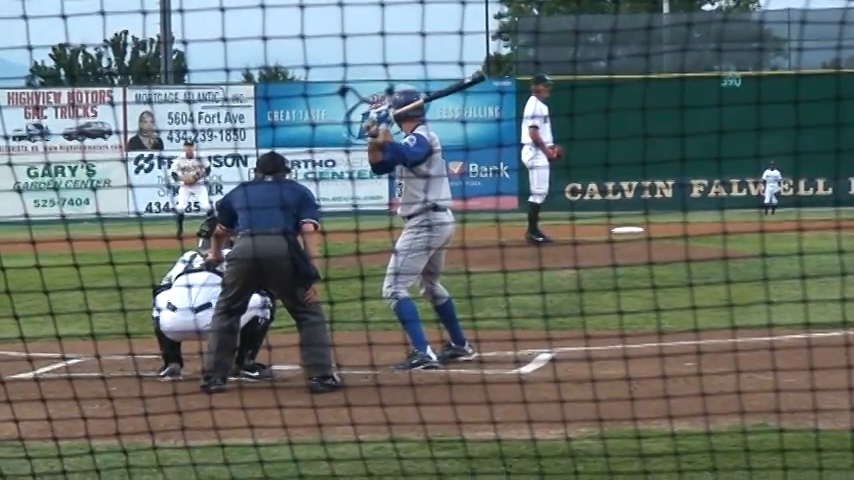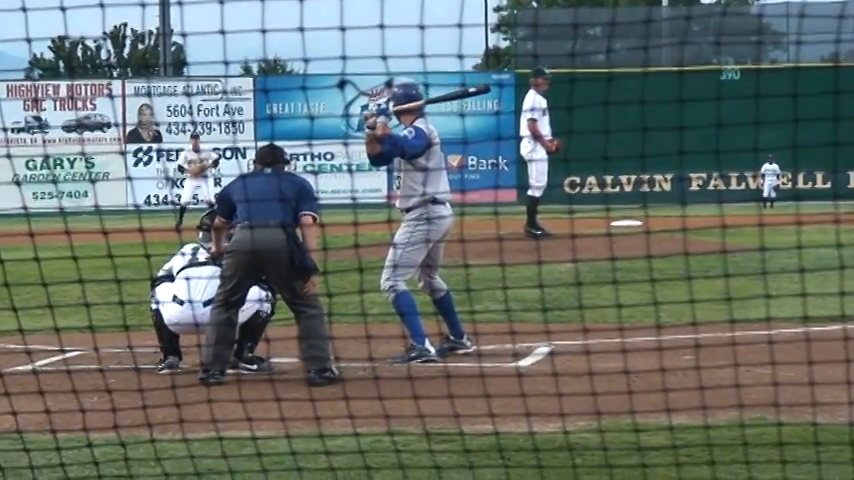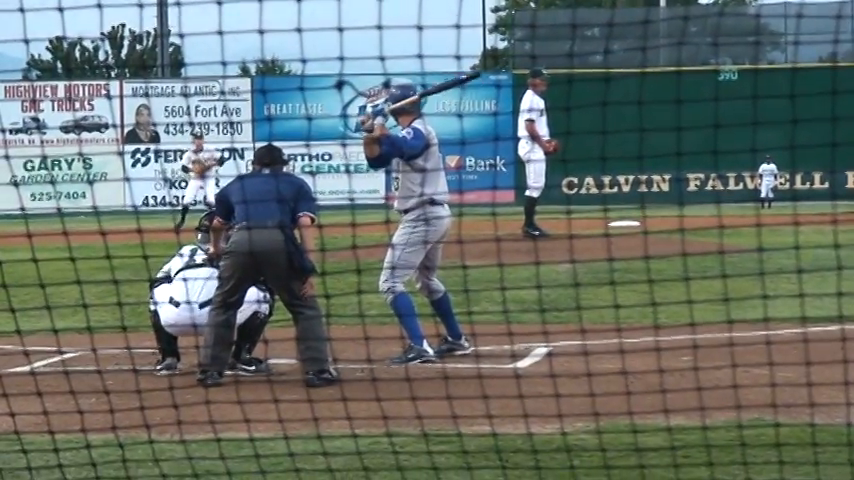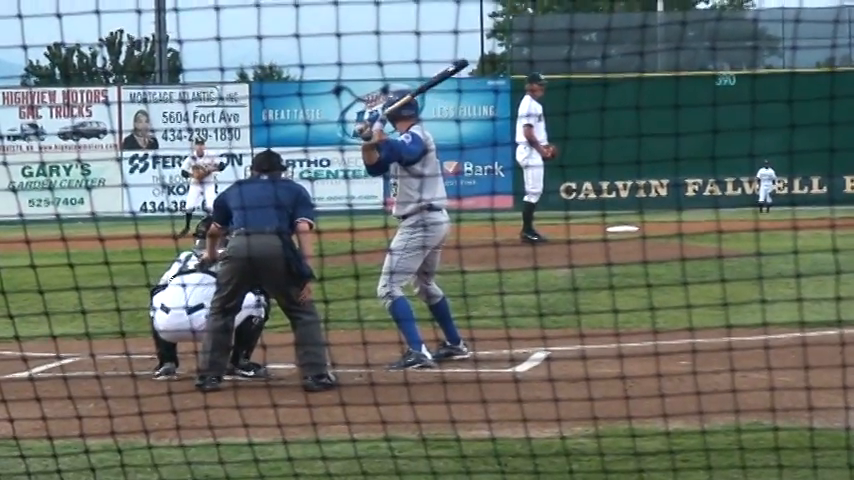
dt=0.2s
person 1, frame 1
left shoulder: (422, 138)
right shoulder: (413, 140)
left elbow: (401, 156)
right elbow: (379, 166)
left wrist: (384, 131)
right wrist: (374, 139)
left hip: (424, 223)
right hip: (438, 221)
left knee: (394, 288)
right knee: (430, 284)
left ankle: (423, 353)
right ankle: (460, 345)
person 1, frame 2
left shoulder: (420, 130)
right shoulder: (410, 134)
left elbow: (399, 148)
right elbow: (377, 157)
left wrist: (382, 124)
right wrist: (372, 131)
left hip: (423, 217)
right hip: (436, 214)
left knee: (392, 281)
right knee: (429, 278)
left ankle: (421, 346)
right ankle: (458, 338)
person 1, frame 3
left shoulder: (419, 131)
right shoulder: (409, 134)
left elbow: (398, 147)
right elbow: (376, 160)
left wrist: (379, 125)
right wrist: (369, 133)
left hip: (421, 217)
right hip: (434, 215)
left knee: (390, 282)
right knee: (427, 279)
left ankle: (419, 347)
right ankle: (456, 339)
person 1, frame 4
left shoulder: (416, 137)
right shoulder: (407, 140)
left elbow: (396, 152)
right elbow: (375, 167)
left wrist: (377, 130)
right wrist: (367, 140)
left hip: (420, 222)
right hip: (433, 220)
left knee: (388, 287)
right knee: (425, 283)
left ankle: (418, 351)
right ankle: (455, 344)
person 2, frame 1
left shoulder: (238, 192)
right shoulder: (299, 191)
left elbow: (219, 232)
right elbow: (308, 231)
left wrist: (215, 254)
right wrist: (312, 275)
left hip: (244, 249)
right hip: (282, 249)
left knee: (226, 312)
right knee: (309, 312)
left ankle: (214, 376)
right ankle: (321, 376)
person 2, frame 2
left shoulder: (237, 184)
right shoulder: (298, 183)
left elbow: (219, 224)
right elbow: (307, 223)
left wrist: (218, 248)
right wrist: (310, 267)
left hip: (242, 241)
right hip: (280, 241)
left knee: (224, 304)
right knee: (307, 305)
left ankle: (212, 369)
right ankle: (319, 369)
person 2, frame 3
left shoulder: (235, 185)
right shoulder: (296, 184)
left elbow: (217, 225)
right elbow: (305, 224)
left wrist: (216, 249)
right wrist: (308, 268)
left hip: (240, 242)
right hip: (278, 242)
left knee: (222, 306)
right knee: (305, 306)
left ankle: (210, 370)
right ankle: (317, 371)
person 2, frame 4
left shoulder: (233, 191)
right shoulder: (294, 190)
left elbow: (214, 231)
right elbow: (303, 230)
left wrist: (210, 253)
right wrist: (306, 274)
left hip: (238, 248)
right hip: (276, 248)
left knee: (220, 311)
right knee: (303, 311)
left ankle: (209, 376)
right ankle: (316, 375)
person 3, frame 1
left shoulder: (540, 105)
right shoulder: (535, 105)
right elbow: (533, 133)
left wrist: (549, 148)
right wrist: (547, 151)
left hip: (539, 152)
right hip: (536, 152)
left knee: (540, 192)
right knee: (539, 192)
left ankle: (534, 230)
right ankle: (532, 232)
person 3, frame 2
left shoulder: (539, 98)
right shoulder: (533, 98)
right elbow: (532, 126)
left wrist: (548, 141)
right wrist: (546, 145)
left hip: (538, 146)
right hip: (535, 146)
left knee: (539, 185)
right knee: (537, 185)
left ankle: (532, 223)
right ankle: (530, 225)
person 3, frame 3
left shoulder: (537, 99)
right shoulder: (531, 98)
right elbow: (529, 127)
left wrist: (546, 141)
right wrist: (543, 145)
left hip: (536, 146)
right hip: (533, 146)
left knee: (536, 186)
right knee: (535, 185)
left ankle: (530, 224)
right ankle: (528, 225)
person 3, frame 4
left shoulder: (534, 104)
right shoulder: (529, 104)
right elbow: (527, 132)
left wrist: (544, 146)
right wrist: (542, 151)
left hip: (533, 151)
right hip: (531, 151)
left knee: (534, 191)
right knee: (534, 191)
left ankle: (528, 229)
right ankle: (526, 231)
person 4, frame 1
left shoulder: (186, 257)
left elbow: (165, 286)
left hip: (170, 325)
right hip: (211, 322)
left knee: (160, 298)
right knee: (264, 301)
left ankle: (171, 364)
right ankle: (244, 365)
person 4, frame 2
left shoulder: (186, 250)
left elbow: (159, 279)
left hip: (175, 319)
left knee: (158, 291)
right knee: (265, 295)
left ankle: (170, 357)
right ankle: (243, 357)
person 4, frame 3
left shoulder: (184, 251)
left elbow: (159, 280)
left hip: (171, 321)
left knee: (158, 290)
right knee: (262, 296)
left ankle: (168, 358)
right ankle: (241, 358)
person 4, frame 4
left shoulder: (182, 258)
left elbow: (161, 287)
left hip: (165, 326)
right hip: (204, 324)
left knee: (158, 297)
right knee: (258, 300)
left ankle: (166, 363)
right ankle: (239, 363)
